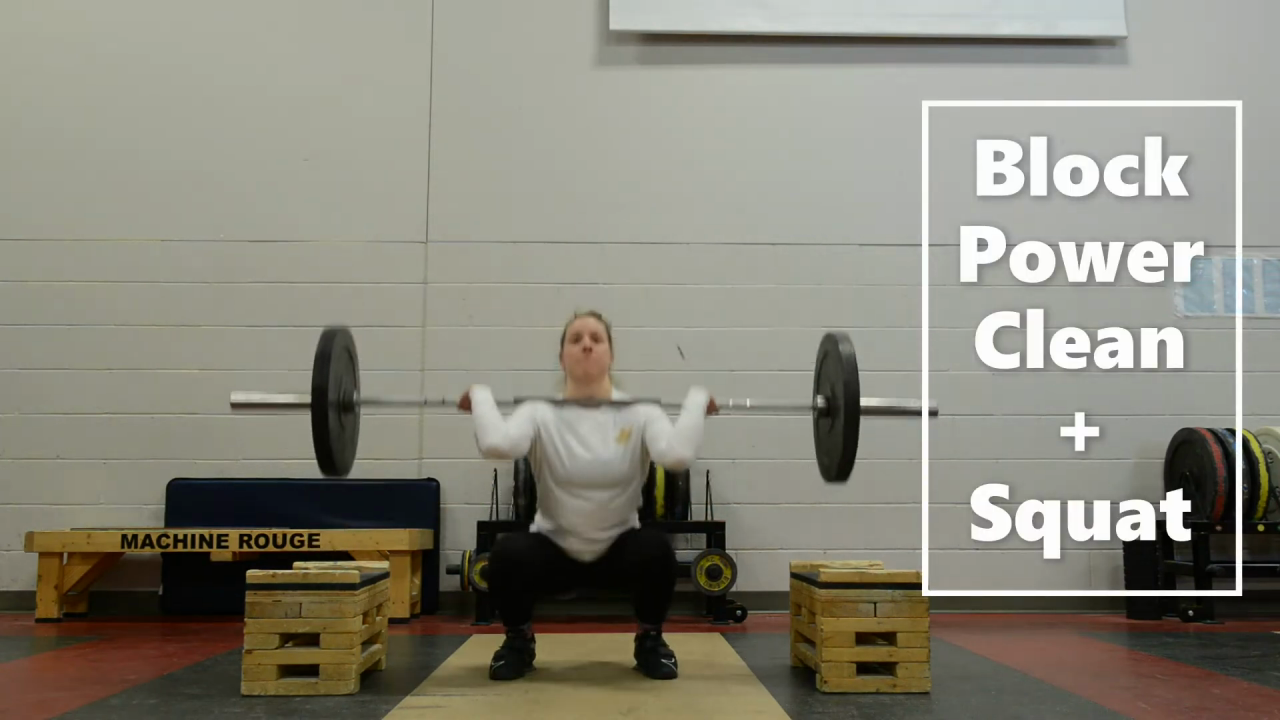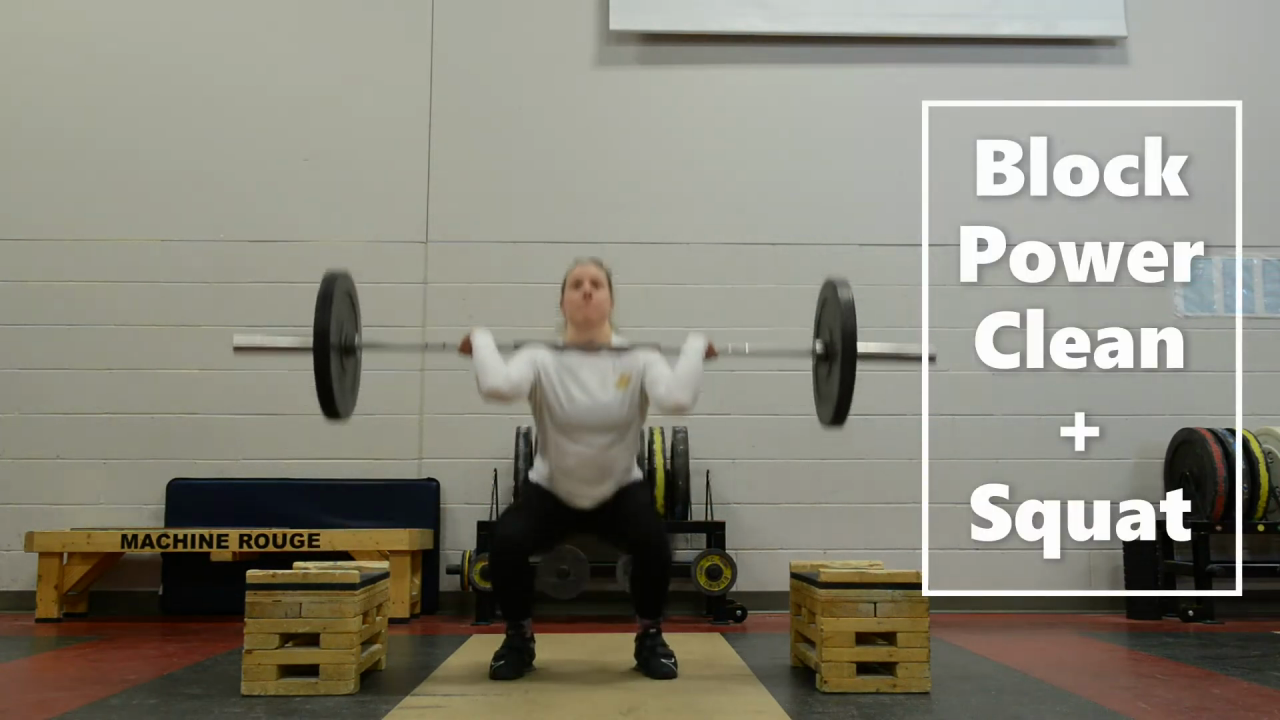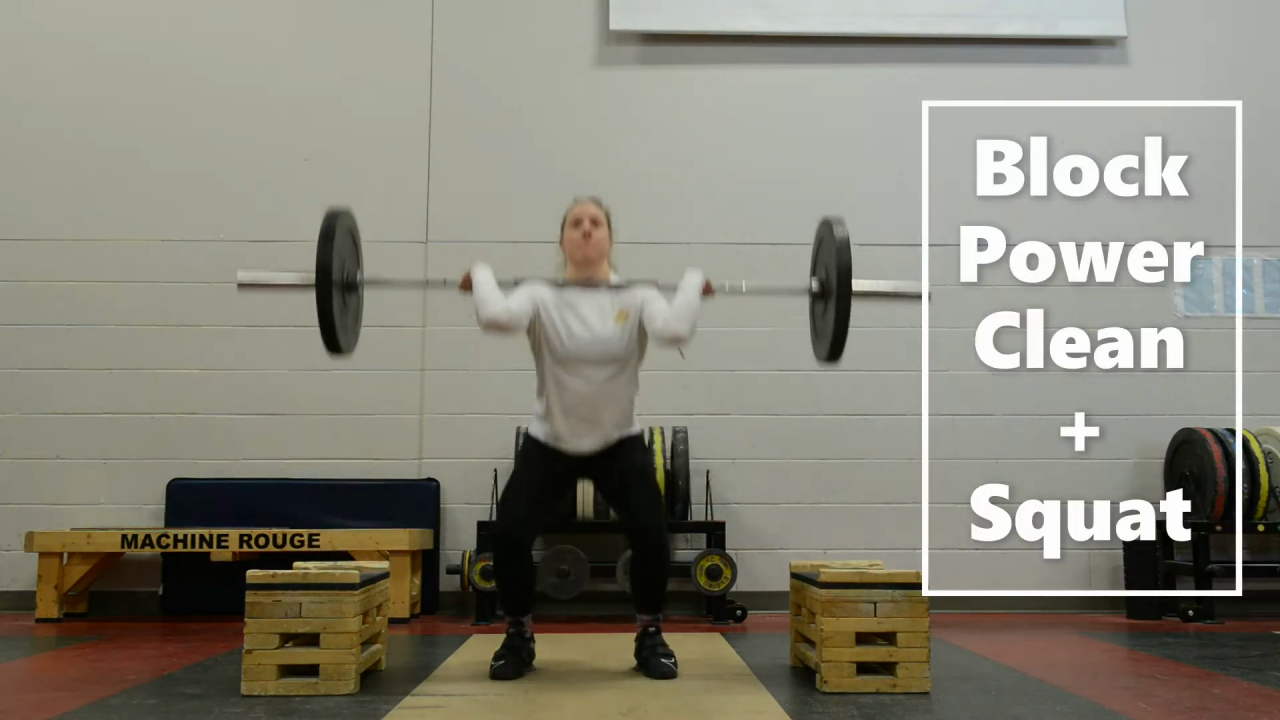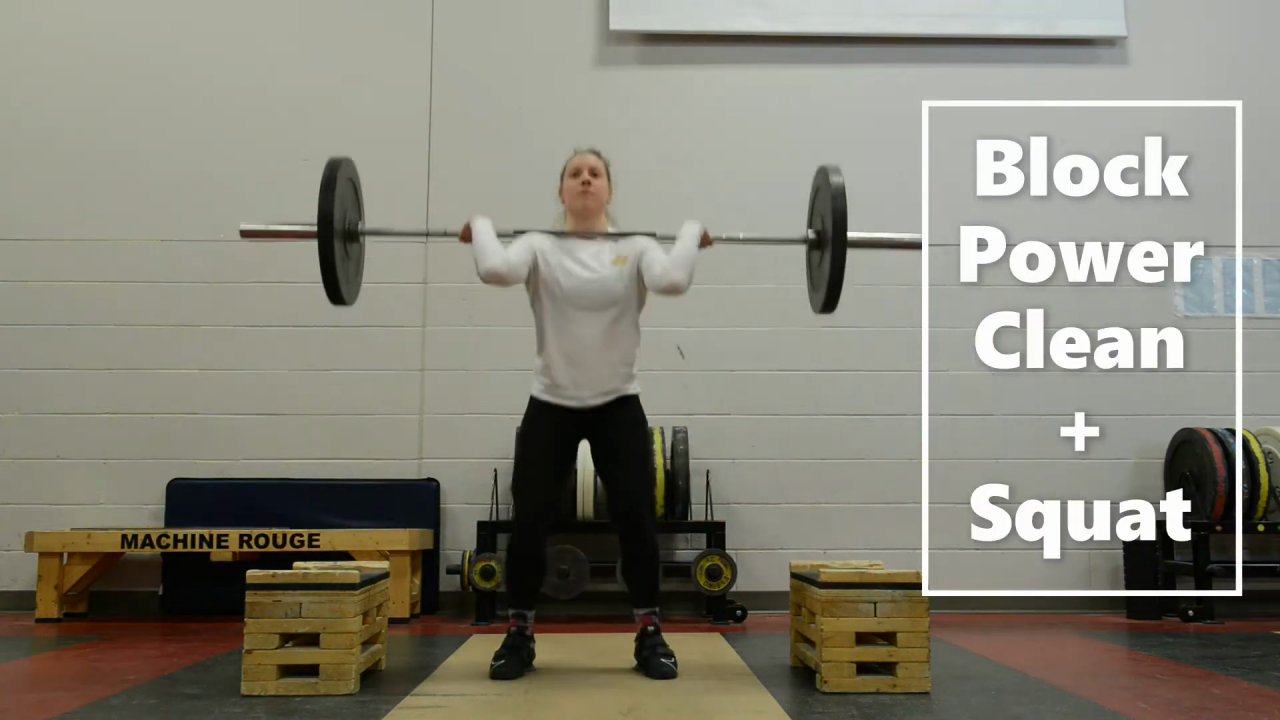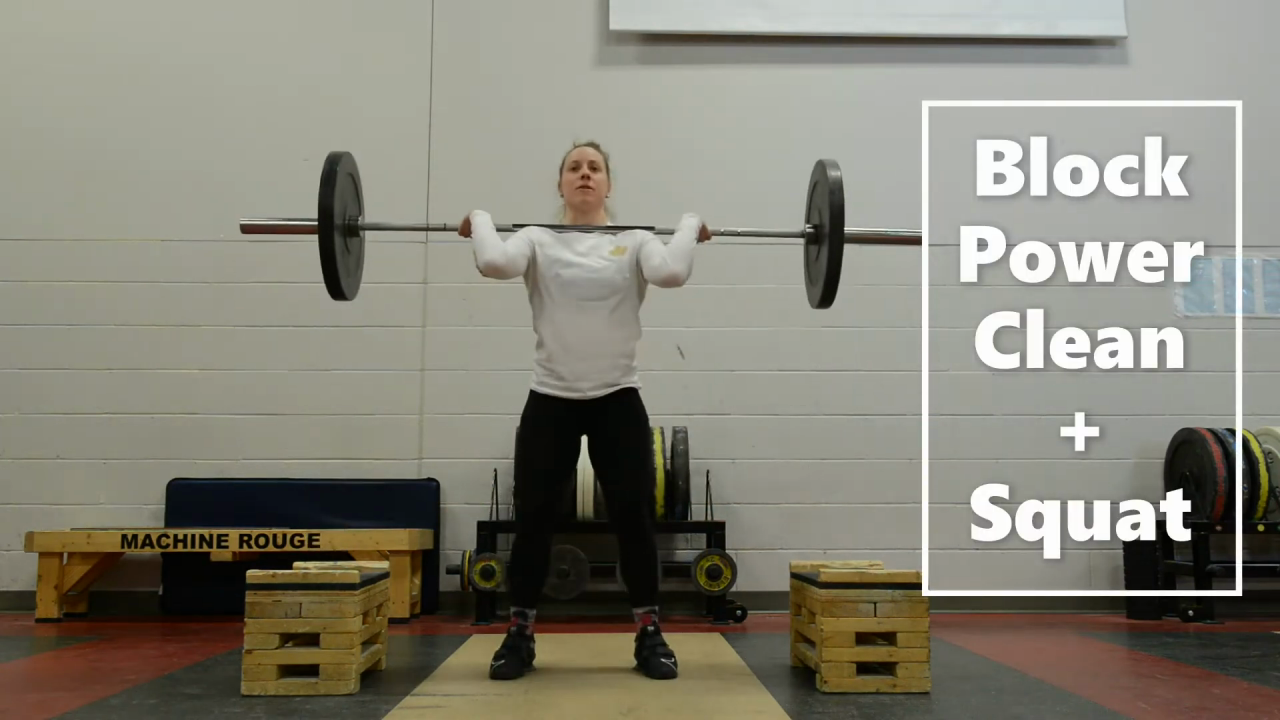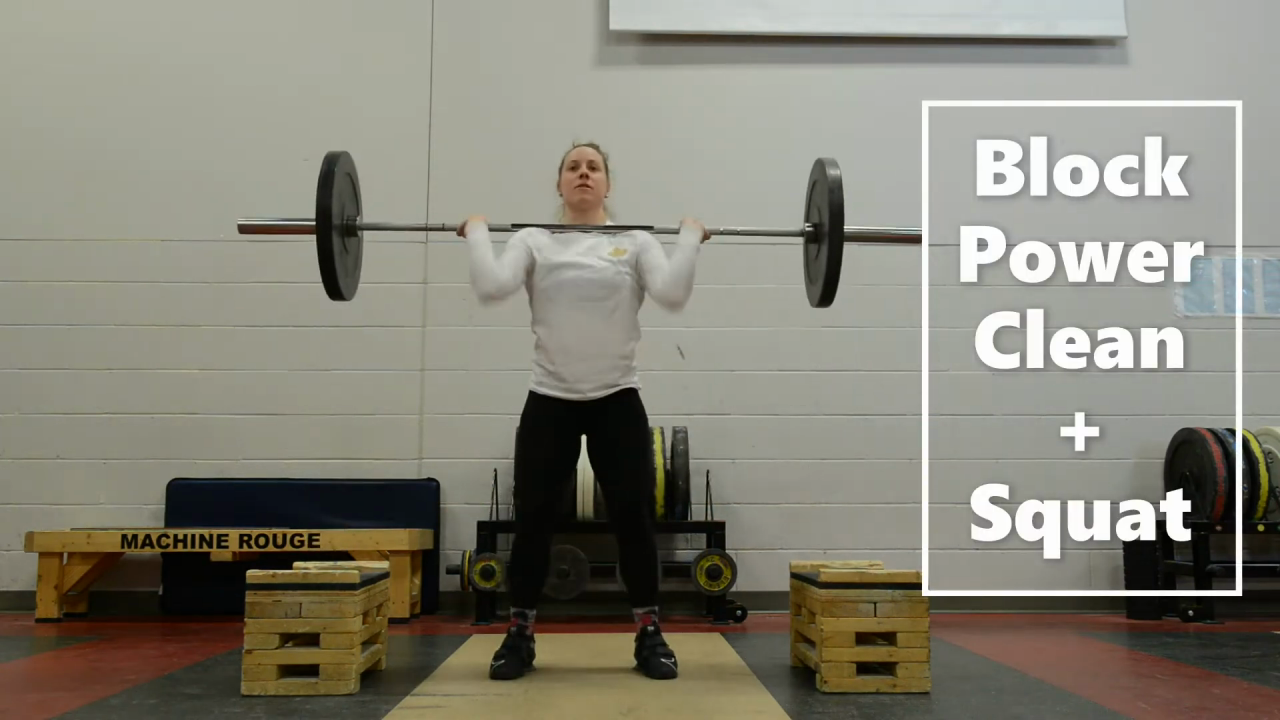
dt=0.2s
person 1, frame 1
left shoulder: (639, 415)
right shoulder: (540, 415)
left elbow: (678, 455)
right elbow: (496, 445)
left wrist: (695, 401)
right wrist: (481, 397)
left hip: (618, 548)
right hip: (554, 549)
left knee: (656, 553)
right knee: (507, 556)
left ankle: (649, 638)
right ankle: (519, 639)
person 1, frame 2
left shoulder: (638, 360)
right shoulder: (540, 360)
left elbow: (677, 398)
right elbow: (497, 387)
left wrist: (695, 346)
right wrist: (481, 340)
left hip: (619, 491)
right hip: (551, 493)
left knee: (653, 542)
right knee: (507, 542)
left ankle: (649, 636)
right ankle: (519, 637)
person 1, frame 3
left shoulder: (637, 297)
right shoulder: (540, 296)
left elbow: (675, 330)
right elbow: (497, 318)
left wrist: (692, 282)
right wrist: (481, 276)
left hip: (618, 443)
right hip: (549, 444)
left knee: (650, 533)
right knee: (510, 530)
left ankle: (650, 635)
right ankle: (518, 635)
person 1, frame 4
left shoulder: (635, 248)
right shoulder: (539, 247)
left elbow: (673, 279)
right elbow: (495, 269)
left wrist: (691, 233)
right wrist: (481, 227)
left hip: (618, 406)
right hip: (550, 406)
left knee: (636, 520)
right knee: (529, 520)
left ankle: (649, 634)
right ankle: (519, 635)
person 1, frame 5
left shoulder: (634, 240)
right shoulder: (538, 239)
left elbow: (672, 272)
right elbow: (494, 263)
left wrist: (689, 227)
right wrist: (481, 222)
left hip: (617, 400)
right hip: (550, 400)
left knee: (634, 518)
right knee: (533, 520)
left ankle: (648, 634)
right ankle: (520, 634)
person 1, frame 6
left shoulder: (635, 242)
right shoulder: (534, 241)
left elbow: (672, 294)
right elbow: (491, 287)
left wrist: (690, 236)
right wrist: (476, 231)
left hip: (617, 401)
right hip: (549, 401)
left knee: (634, 519)
right knee: (533, 520)
left ankle: (649, 634)
right ankle: (520, 635)
